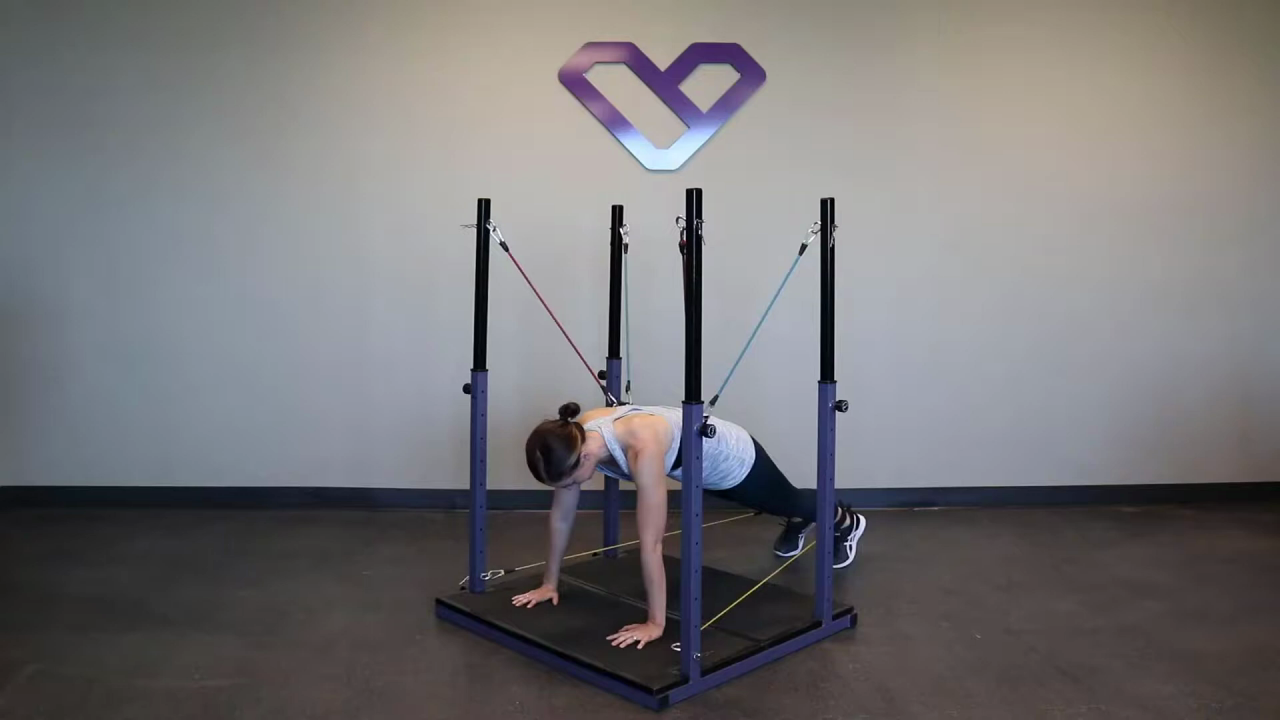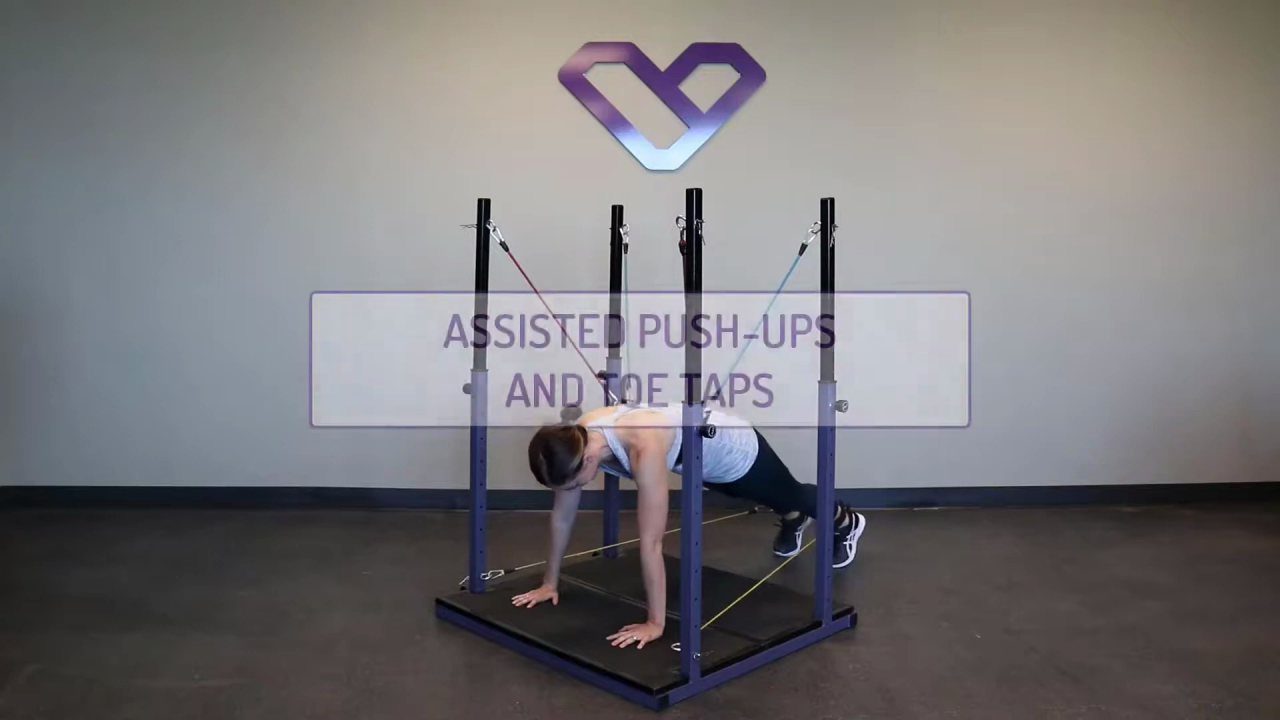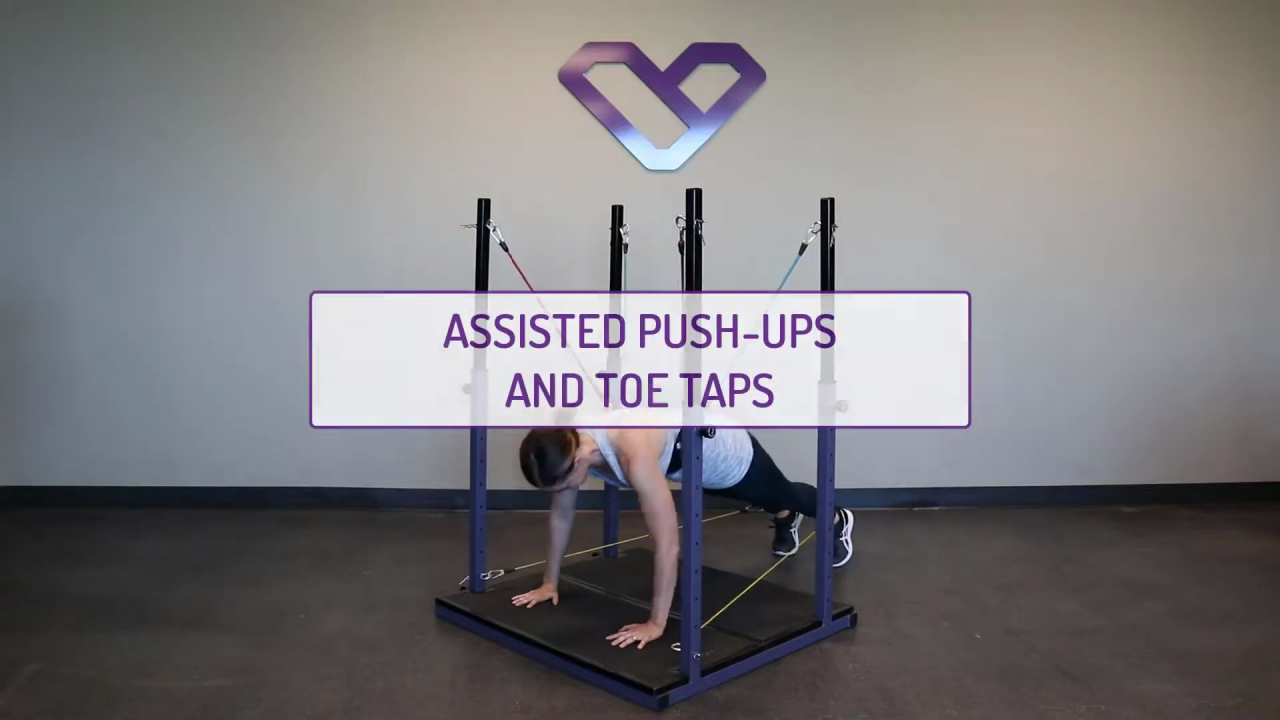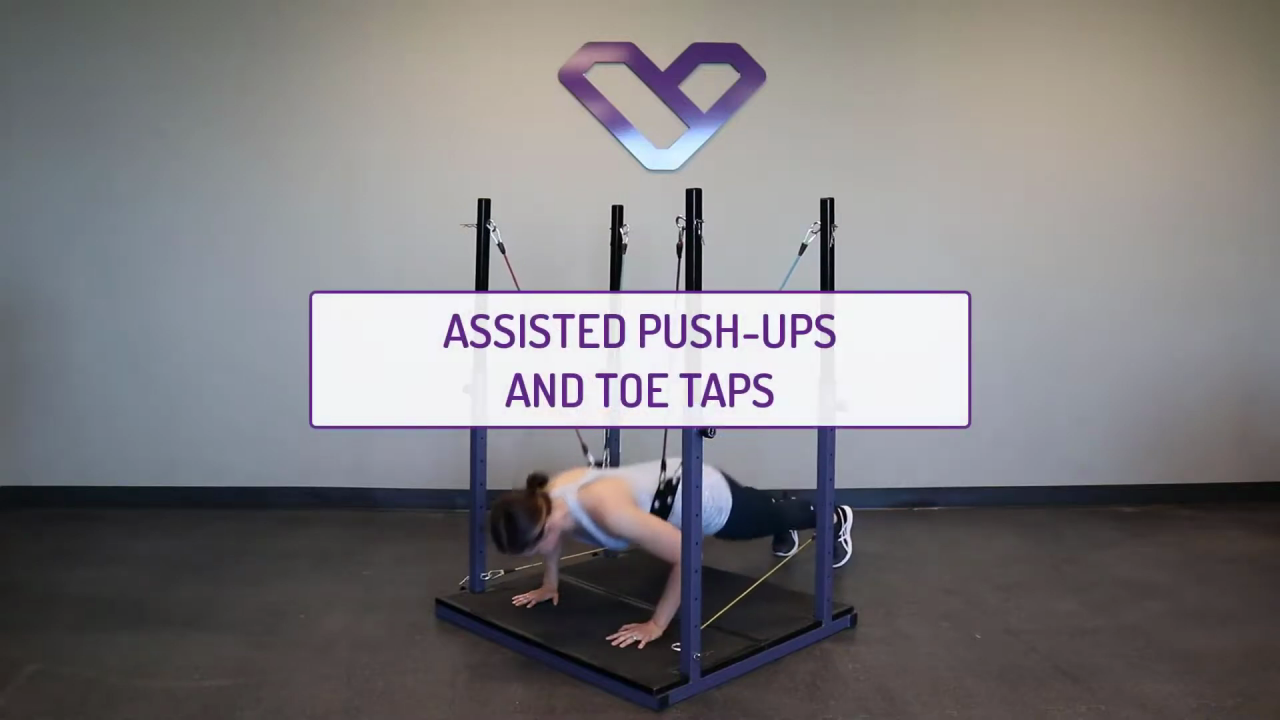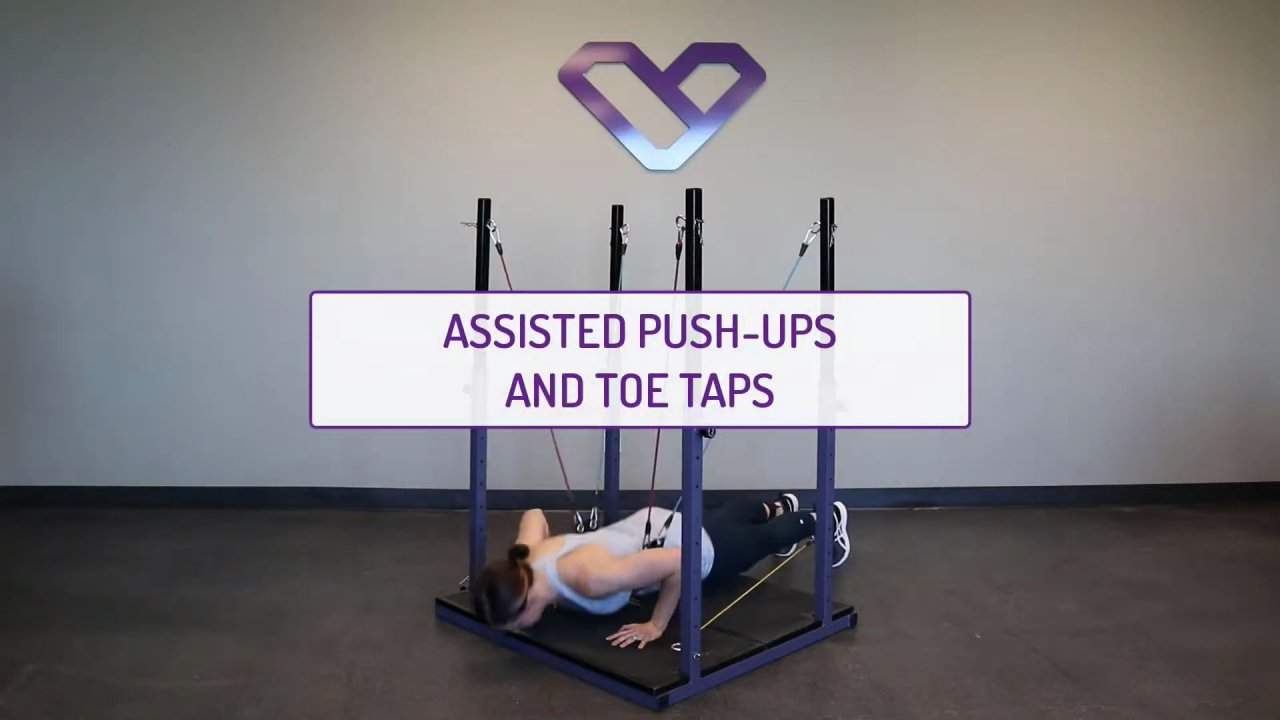
dt=0.3s
person 1, frame 1
left shoulder: (641, 449)
right shoulder: (573, 439)
left elbow: (651, 543)
right elbow: (561, 515)
left wrist: (656, 623)
right wrist: (549, 583)
left hip: (728, 455)
left knee: (786, 500)
left ankle: (846, 522)
right ankle: (797, 526)
person 1, frame 2
left shoulder: (642, 450)
right shoulder: (574, 442)
left elbow: (650, 543)
right elbow: (562, 514)
left wrist: (656, 623)
right wrist: (549, 583)
left hip: (732, 447)
left knee: (792, 494)
left ankle: (846, 521)
right ankle: (792, 521)
person 1, frame 3
left shoulder: (634, 455)
right shoulder: (569, 443)
left elbow: (667, 544)
right elbow: (560, 512)
left wrist: (656, 624)
right wrist: (550, 583)
left hip: (725, 454)
right hip: (685, 450)
left knee: (783, 495)
left ankle: (838, 520)
right ankle: (787, 521)
person 1, frame 4
left shoulder: (606, 510)
right shoulder: (547, 499)
left elbow: (685, 554)
left wrist: (656, 625)
right wrist: (549, 584)
left hip: (706, 498)
right hip: (666, 484)
left knee: (776, 518)
left ankle: (835, 520)
right ankle: (782, 501)
person 1, frame 5
left shoulder: (588, 579)
right shoulder: (527, 565)
left elbow: (679, 562)
right elbow: (534, 514)
left wrist: (656, 626)
right hip: (646, 527)
left knee: (765, 537)
right knee: (719, 520)
left ankle: (827, 518)
right ankle: (777, 506)
